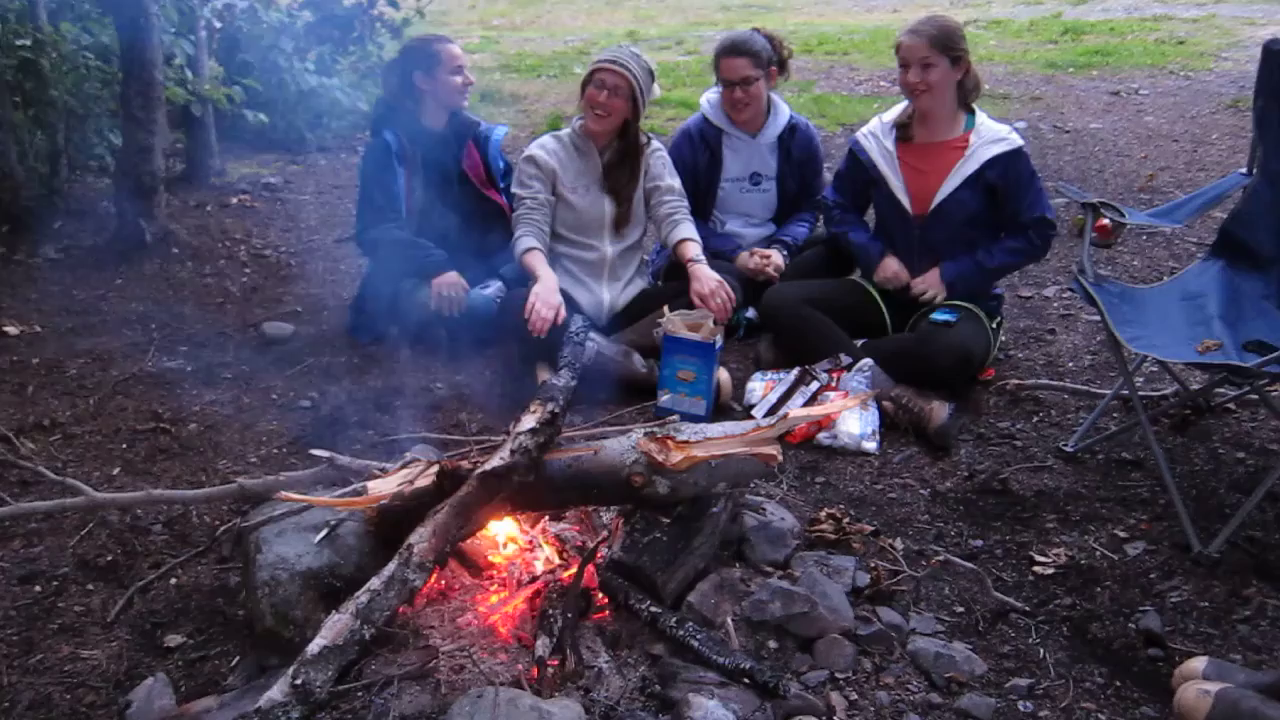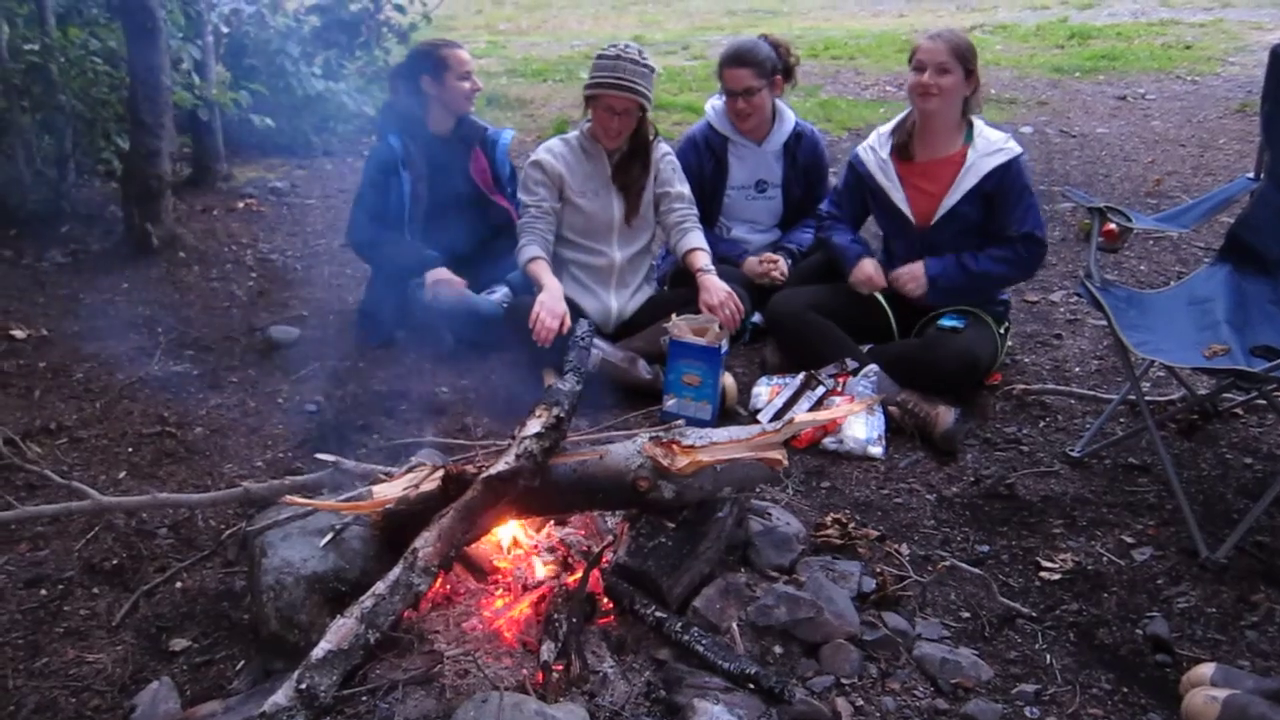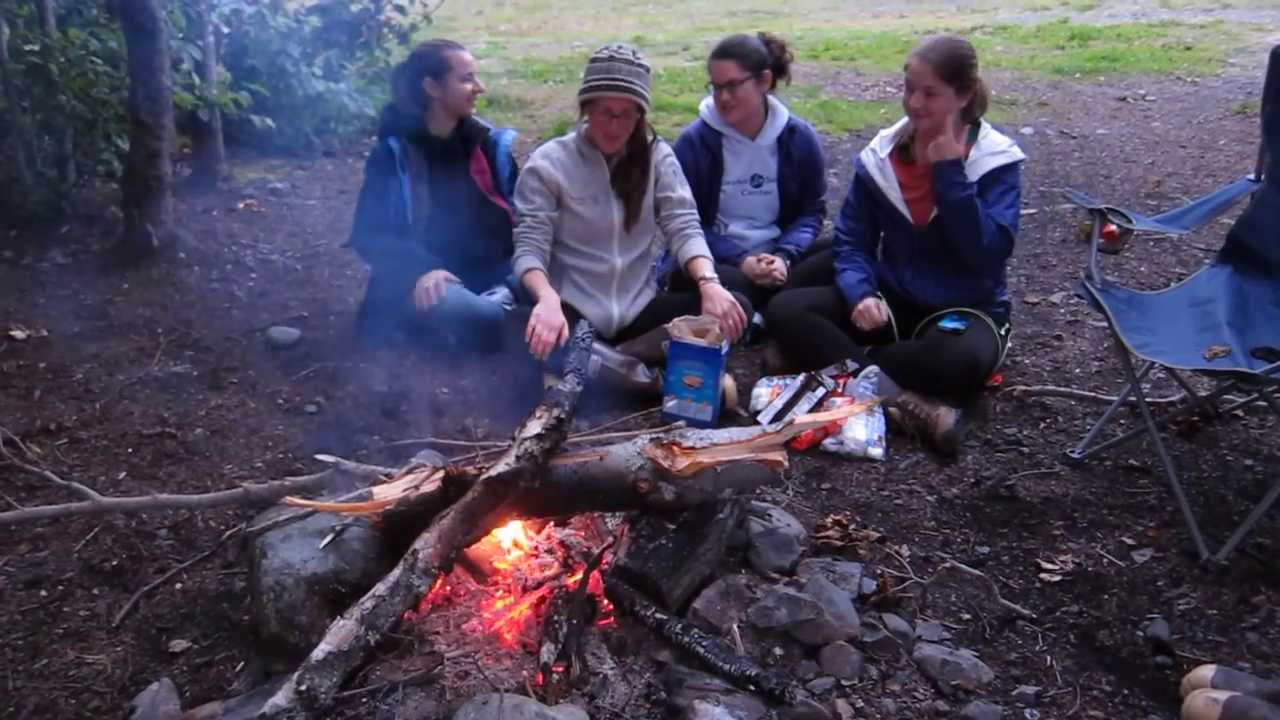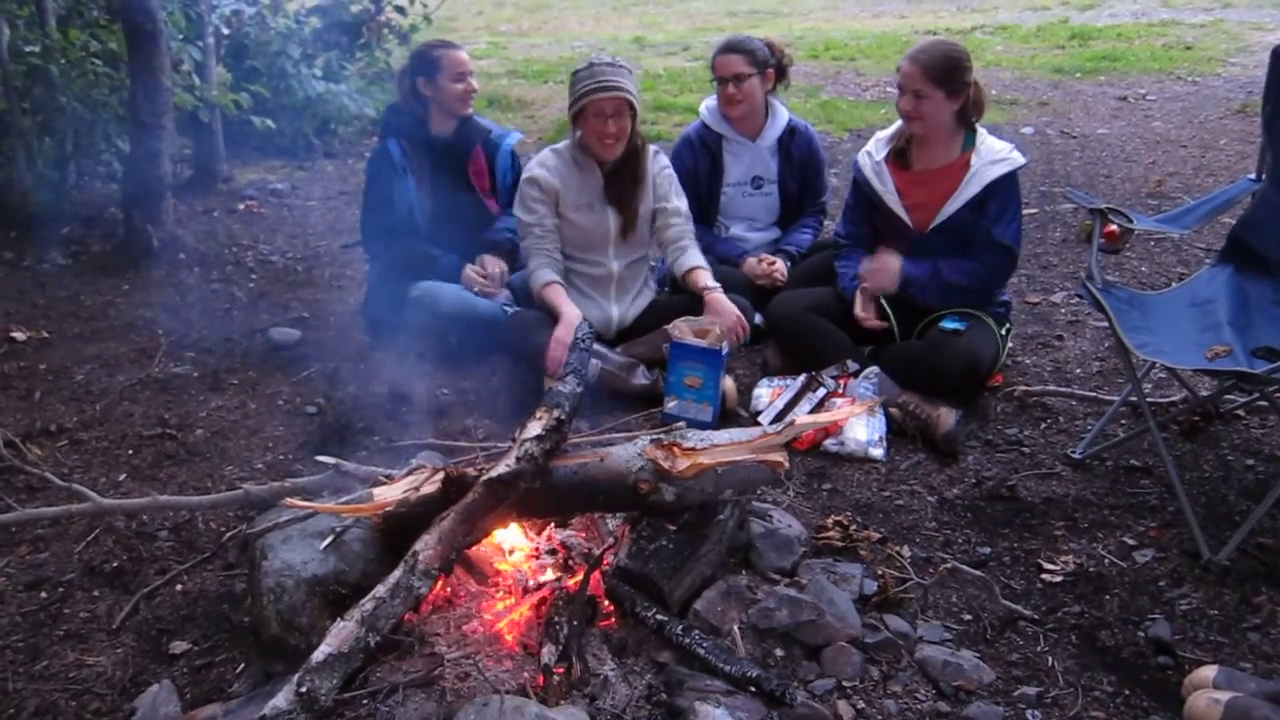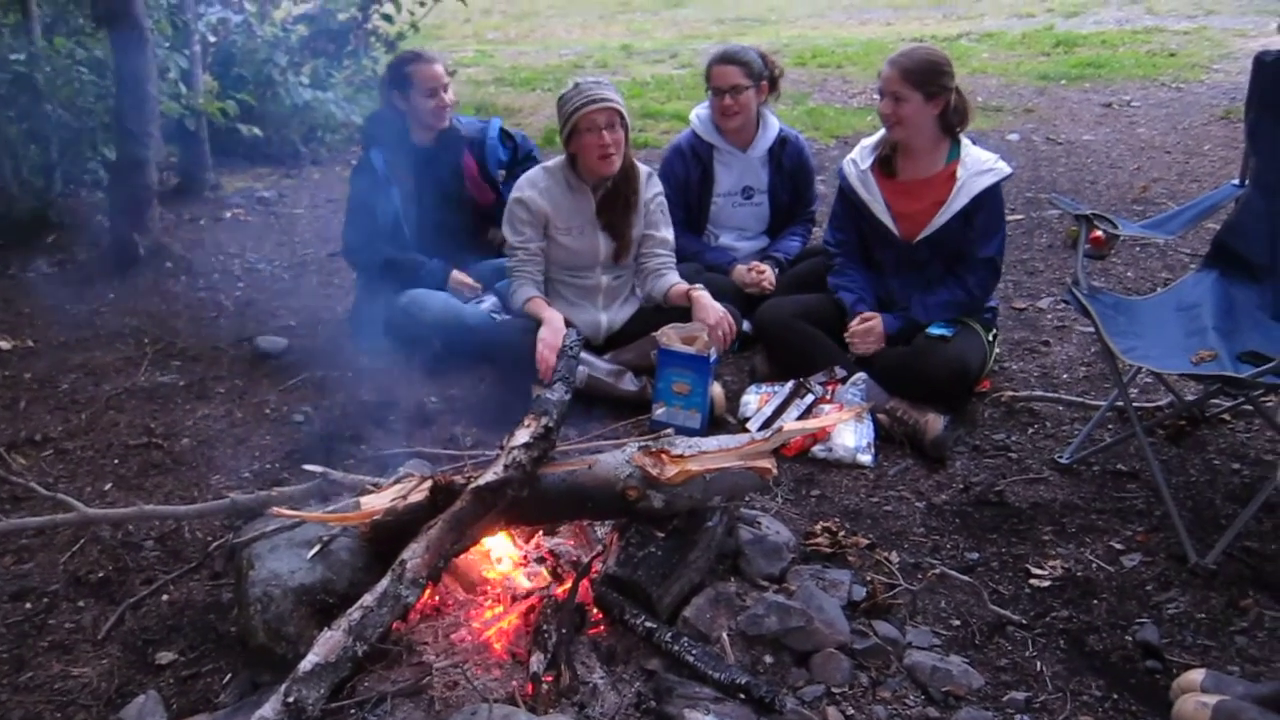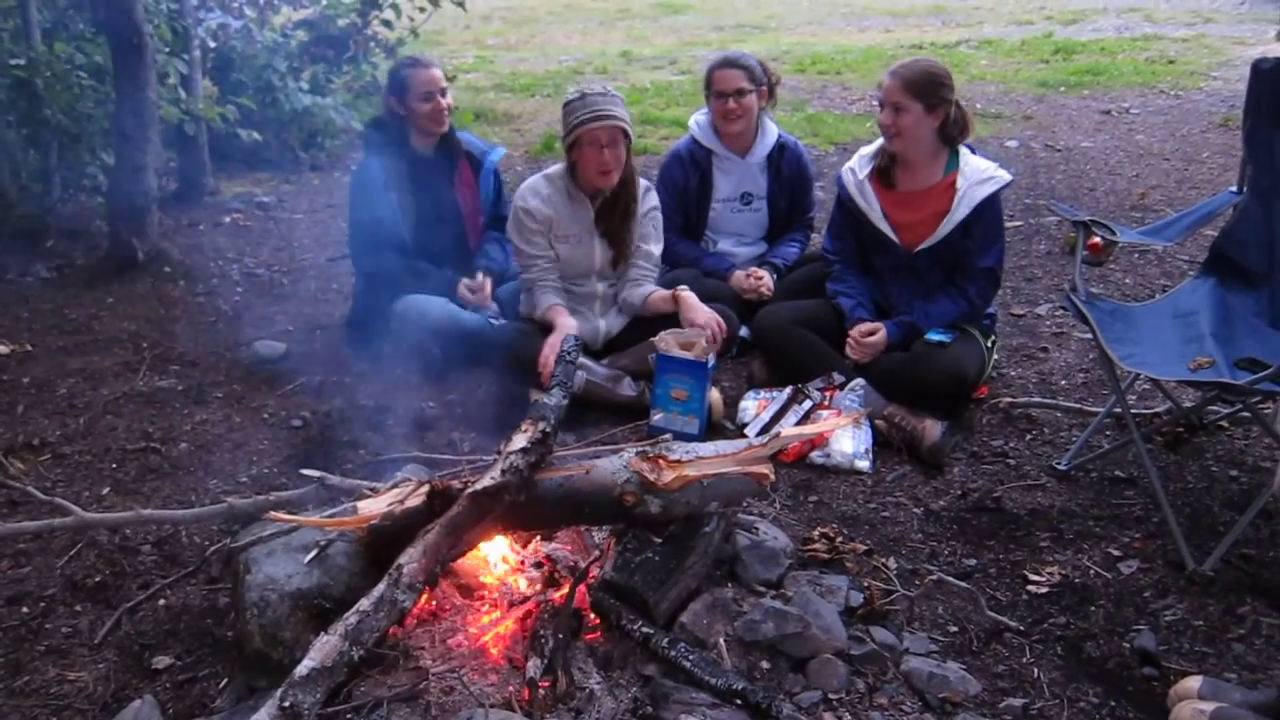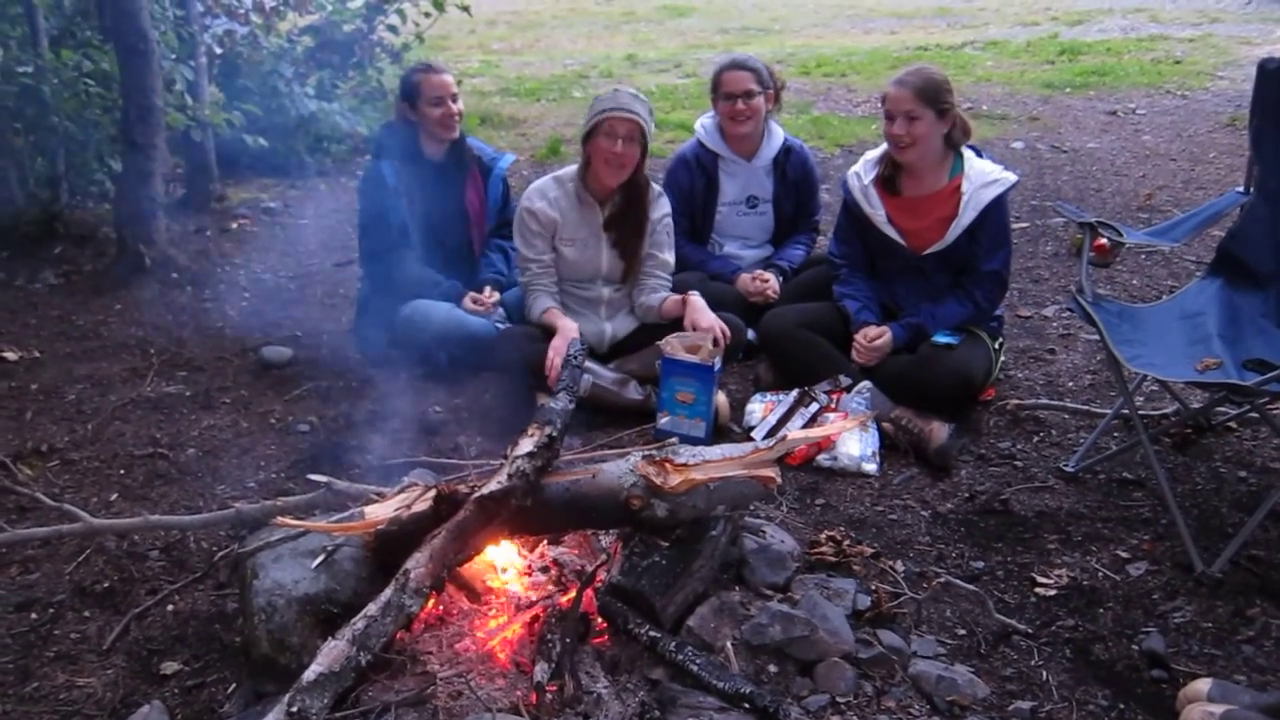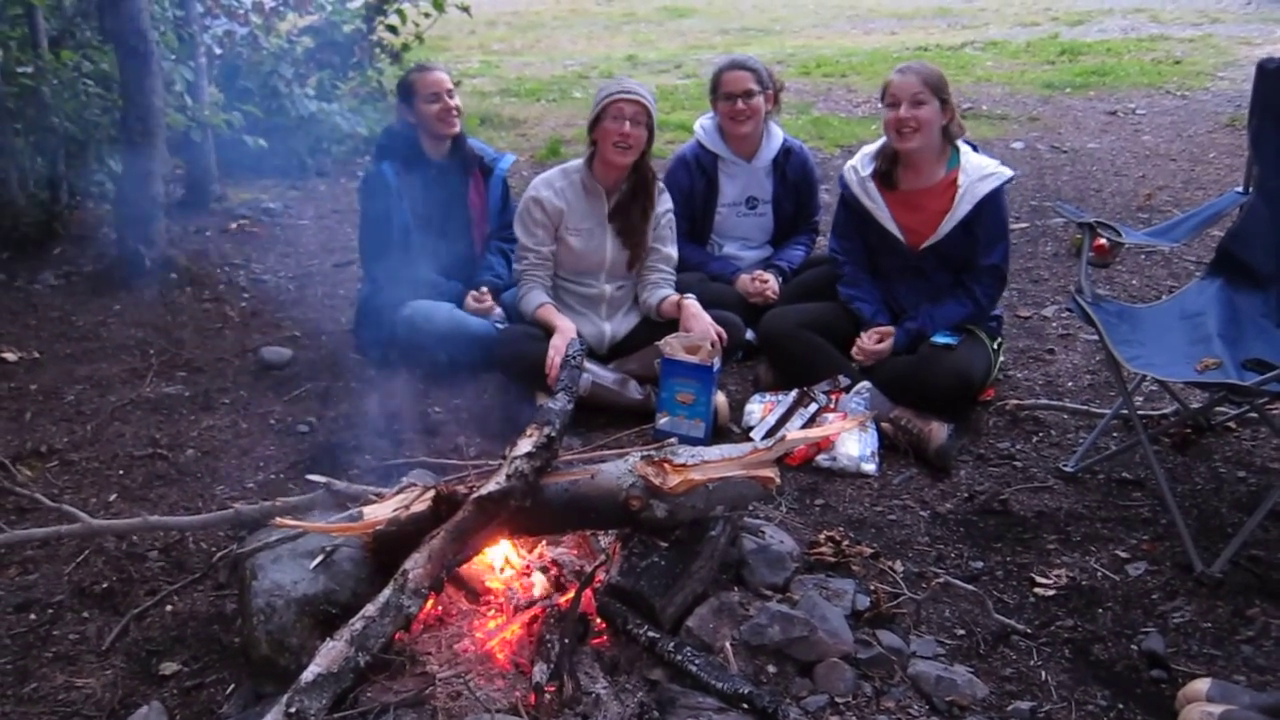
dt=0.4s
person 1, frame 1
left shoulder: (997, 152)
right shoulder: (876, 138)
left elbow: (1035, 233)
right elbow: (838, 208)
left wrist: (954, 273)
right wrist: (874, 256)
left hip: (961, 300)
right hip: (886, 292)
left knee: (951, 354)
right knee: (779, 303)
left ankle: (831, 357)
right ankle: (896, 395)
person 1, frame 2
left shoulder: (996, 161)
right shoulder: (878, 151)
left elbow: (1026, 254)
right elbow: (834, 217)
left wrist: (939, 271)
right wrist: (854, 257)
left hip: (965, 309)
right hip: (891, 299)
left knee: (958, 360)
right knee: (785, 308)
left ankle: (836, 361)
right ankle: (904, 400)
person 1, frame 3
left shoulder: (996, 161)
right shoulder: (880, 156)
left elbow: (988, 252)
right elbow: (851, 240)
left wrist: (950, 173)
right wrist: (861, 294)
left hip: (966, 309)
right hip: (891, 299)
left knee: (959, 361)
right knee: (785, 310)
left ankle: (838, 364)
right ankle: (901, 398)
person 1, frame 4
left shoulder: (992, 168)
right shoulder: (877, 158)
left elbow: (994, 266)
right elbow: (852, 243)
left wrist: (910, 274)
right wrist: (861, 289)
left hip: (964, 309)
right hip: (890, 300)
left knee: (961, 362)
right knee: (785, 310)
left ankle: (835, 365)
right ankle: (903, 401)
person 1, frame 5
left shoulder: (977, 179)
right shoulder: (861, 167)
left elbow: (975, 279)
right elbow: (843, 254)
left wrist: (896, 325)
right wrist: (860, 313)
left hip: (949, 316)
right hip: (873, 308)
left knee: (949, 369)
right knee: (773, 318)
left ankle: (825, 371)
right ankle: (890, 407)
person 1, frame 6
left shoulder: (976, 187)
right shoulder: (860, 175)
left elbow: (975, 287)
right elbow: (842, 261)
left wrist: (897, 332)
right wrist: (859, 320)
left hip: (948, 322)
right hip: (872, 313)
left knee: (946, 375)
right knee: (771, 324)
left ankle: (824, 378)
right ankle: (889, 413)
person 1, frame 7
left shoulder: (983, 190)
right shoulder: (865, 180)
left elbow: (983, 289)
right elbow: (849, 265)
left wrist: (902, 334)
right wrist: (863, 323)
left hip: (956, 324)
right hip: (879, 316)
left knee: (952, 375)
right knee: (777, 327)
left ankle: (831, 382)
right ankle: (893, 413)
person 1, frame 8
left shoulder: (979, 185)
right shoulder: (862, 175)
left elbow: (983, 284)
right elbow: (850, 262)
left wrist: (906, 336)
right wrist: (875, 324)
left hip: (955, 324)
right hip: (878, 317)
left knee: (952, 376)
right knee: (777, 327)
left ankle: (827, 382)
right ankle: (895, 415)
person 2, frame 1
left shoulder: (649, 154)
right shoulder: (544, 155)
left elbow: (674, 215)
right elbow: (529, 231)
left wrist: (697, 264)
right wrist: (546, 280)
left hip: (629, 301)
right hip: (569, 303)
left knee: (721, 293)
right knee: (521, 308)
right ankle: (650, 369)
person 2, frame 2
left shoulder: (657, 156)
right shoulder: (552, 158)
left elbow: (682, 222)
right elbow: (533, 237)
left wrist: (705, 274)
right wrist: (551, 288)
left hip: (637, 306)
right hip: (575, 308)
left knee: (732, 301)
right knee: (523, 316)
right ankle: (651, 373)
person 2, frame 3
left shoulder: (656, 156)
right shoulder: (549, 163)
left elbow: (684, 227)
right elbow: (530, 246)
left wrist: (709, 282)
right wrist: (547, 299)
left hip: (638, 309)
right hip: (574, 312)
left knee: (735, 309)
right knee: (523, 328)
right ankle: (657, 378)
person 2, frame 4
left shoulder: (652, 162)
right shoulder: (544, 171)
left elbow: (679, 242)
right elbow: (541, 258)
left wrist: (710, 290)
right wrist: (567, 313)
left hip: (638, 312)
right hip: (575, 314)
left knee: (733, 313)
right knee: (523, 330)
left ankle: (594, 365)
right ankle: (649, 379)
person 2, frame 5
left shoulder: (645, 183)
right shoulder: (534, 190)
left elbow: (657, 271)
right elbow: (524, 280)
left wrist: (695, 294)
right wrist: (549, 317)
left hip: (626, 321)
right hip: (564, 325)
left knee: (722, 321)
left ankle: (589, 373)
right ankle: (637, 385)
person 2, frame 6
left shoulder: (642, 195)
right shoulder: (535, 197)
left elbow: (635, 288)
right elbow: (542, 287)
left wrist: (680, 297)
right wrist: (563, 323)
left hip: (622, 330)
right hip: (564, 329)
left knee: (720, 326)
right knee: (509, 343)
left ankle: (578, 377)
right ankle: (640, 392)
person 2, frame 7
left shoulder: (653, 201)
right shoulder: (543, 199)
left elbow: (650, 293)
right elbow: (539, 291)
left wrist: (689, 301)
right wrist: (564, 325)
left hip: (629, 335)
right hip: (568, 335)
left knee: (729, 331)
right knee: (512, 344)
left ankle: (584, 383)
right ankle: (651, 396)
person 2, frame 8
left shoulder: (656, 196)
right shoulder: (548, 192)
left elbow: (655, 284)
right elbow: (532, 284)
left wrist: (685, 305)
right wrist: (562, 326)
left hip: (629, 335)
right hip: (568, 334)
left knee: (726, 329)
right knee: (512, 344)
left ankle: (582, 382)
right ankle: (651, 396)
person 3, frame 1
left shoulder: (478, 136)
right shoulder: (386, 148)
left elbow: (511, 197)
right elbow: (374, 232)
right wrist: (434, 265)
left hip: (487, 264)
right hip: (421, 274)
right knee: (427, 300)
person 3, frame 2
left shoulder: (485, 141)
right shoulder: (393, 153)
left elbow: (515, 207)
right elbow: (364, 232)
right wrist: (423, 266)
left hip: (492, 269)
right hip: (429, 279)
right knee: (440, 304)
person 3, frame 3
left shoulder: (489, 142)
right shoulder: (393, 155)
right elbow: (368, 235)
right wrist: (421, 269)
left hip: (493, 270)
right hip: (433, 277)
right knee: (437, 304)
person 3, frame 4
left shoulder: (492, 141)
right shoulder: (392, 156)
right elbow: (380, 240)
left wrist: (497, 249)
right wrist: (451, 269)
left hip: (487, 266)
right hip: (423, 278)
right knee: (429, 302)
person 3, frame 5
left shoulder: (474, 139)
right shoulder: (376, 168)
left elbow: (527, 156)
right elbow: (361, 251)
right wrist: (436, 276)
left hip: (475, 271)
right hip: (410, 287)
right knee: (419, 311)
person 3, frame 6
left shoulder: (474, 156)
right shoulder: (374, 172)
left elbow: (500, 224)
right elbow: (369, 257)
left wrist: (487, 270)
right wrist: (446, 285)
left hip: (472, 283)
right hip: (408, 293)
right knee: (414, 316)
person 3, frame 7
left shoulder: (483, 163)
right shoulder: (383, 177)
left elbow: (505, 232)
right elbow: (380, 261)
left wrist: (493, 282)
right wrist: (452, 295)
left hip: (479, 291)
right hip: (415, 299)
right knee: (419, 321)
person 3, frame 8
left shoulder: (485, 163)
right shoulder: (385, 178)
left elbow: (506, 235)
right elbow: (381, 263)
left wrist: (489, 285)
right wrist: (454, 296)
left hip: (478, 293)
right hip: (414, 301)
right knee: (419, 321)
person 4, frame 1
left shoulder: (800, 134)
right shoulder: (692, 136)
left elbow: (808, 207)
left wrist: (781, 250)
right wrist: (734, 256)
left hip: (771, 256)
right hip: (714, 257)
right knee: (680, 266)
left ankle: (750, 310)
person 4, frame 2
left shoulder: (806, 141)
right shoulder: (698, 142)
left elbow: (814, 214)
left wrist: (786, 257)
right wrist: (741, 261)
left hip: (777, 261)
right hip: (718, 263)
person 4, frame 3
left shoulder: (801, 137)
right shoulder: (694, 140)
left elbow: (812, 211)
left wrist: (784, 257)
right wrist: (740, 260)
left hip: (777, 259)
right hip: (719, 262)
right knee: (685, 274)
left ankle: (757, 315)
person 4, frame 4
left shoulder: (800, 137)
right shoulder: (694, 143)
left elbow: (812, 211)
left wrist: (785, 258)
right wrist: (740, 261)
left hip: (779, 259)
right hip: (720, 262)
left ankle: (762, 315)
person 4, frame 5
left shoulder: (791, 147)
right shoulder: (684, 152)
left elbow: (801, 220)
right elbow: (673, 231)
left wrist: (773, 265)
right wrist: (729, 268)
left hip: (768, 265)
right hip: (711, 268)
right knee: (681, 278)
left ankle: (750, 319)
person 4, frame 6
left shoulder: (789, 153)
right shoulder: (683, 157)
left elbow: (800, 226)
right elbow: (669, 237)
left wrist: (771, 271)
right wrist: (728, 274)
left hip: (767, 271)
right hip: (709, 273)
right knee: (676, 284)
left ankle: (748, 326)
person 4, frame 7
left shoulder: (795, 156)
right shoulder: (689, 161)
left elbow: (805, 229)
right elbow: (676, 240)
left wrist: (777, 273)
right wrist: (734, 277)
left hip: (773, 274)
right hip: (716, 277)
right knee: (683, 286)
left ankle: (754, 327)
person 4, frame 8
left shoulder: (795, 157)
right shoulder: (689, 162)
left elbow: (806, 229)
right elbow: (676, 241)
left wrist: (776, 274)
right wrist: (733, 278)
left hip: (772, 276)
right hip: (715, 278)
right knee: (684, 287)
